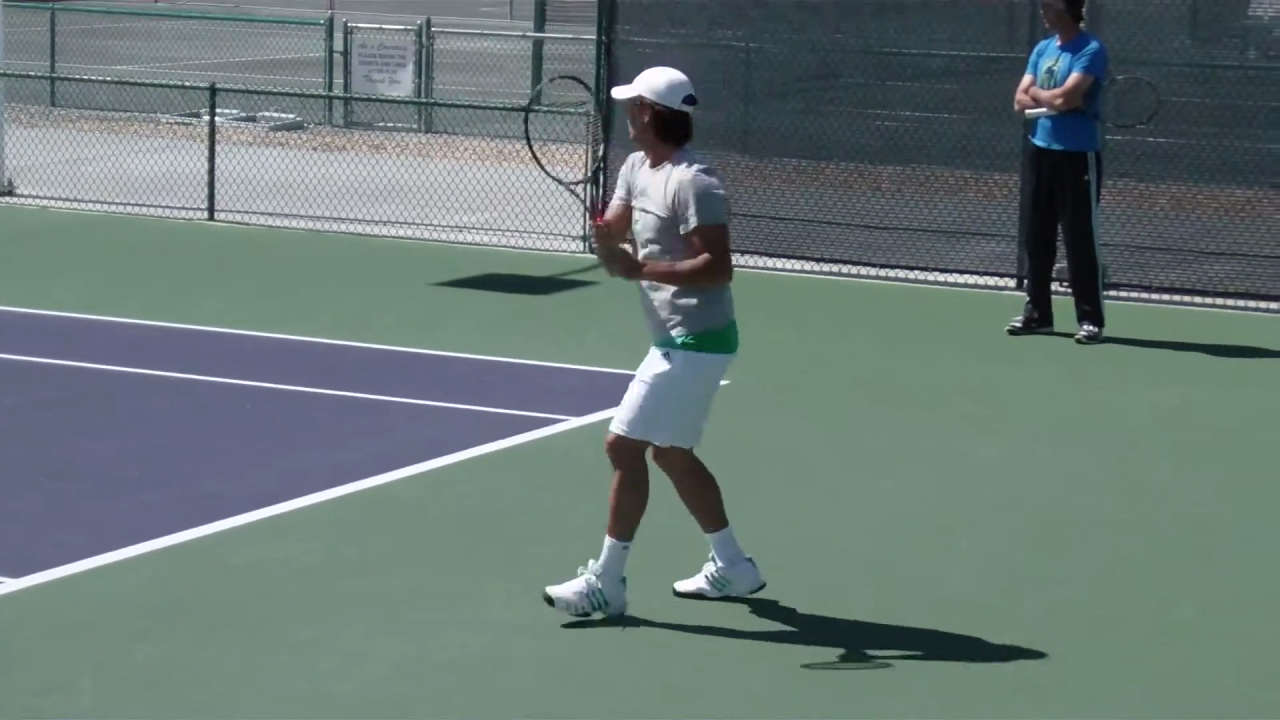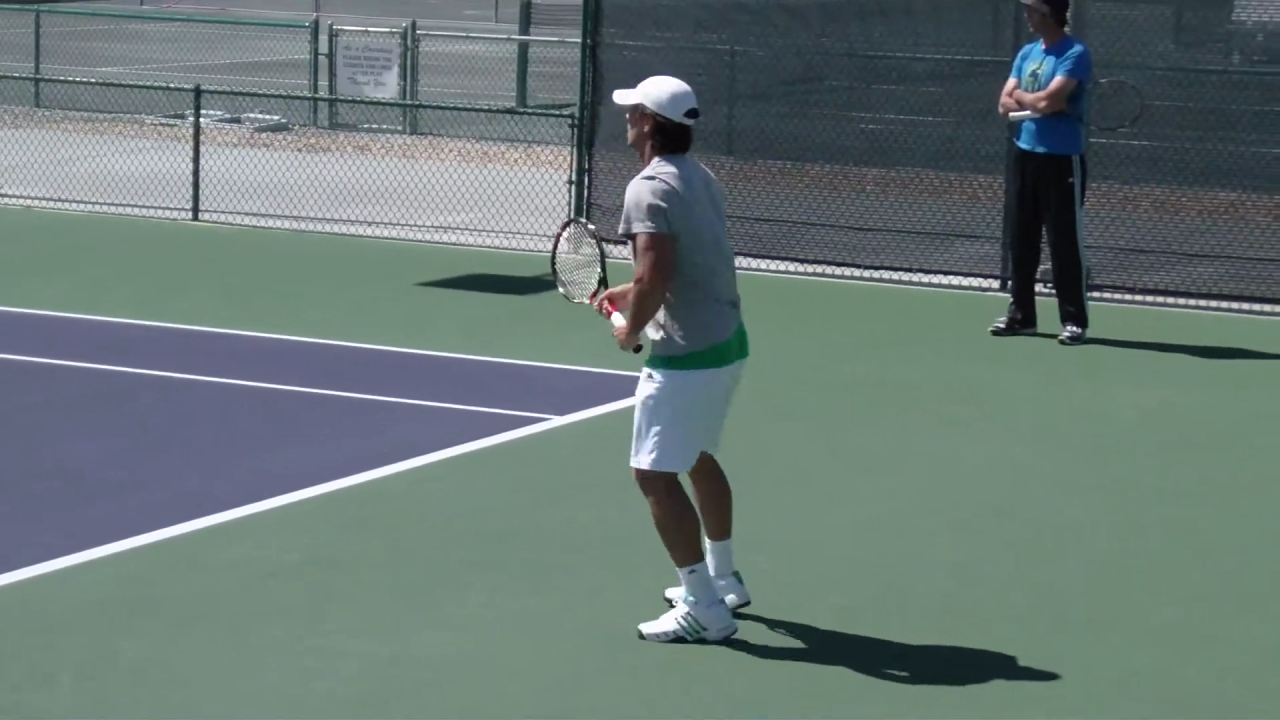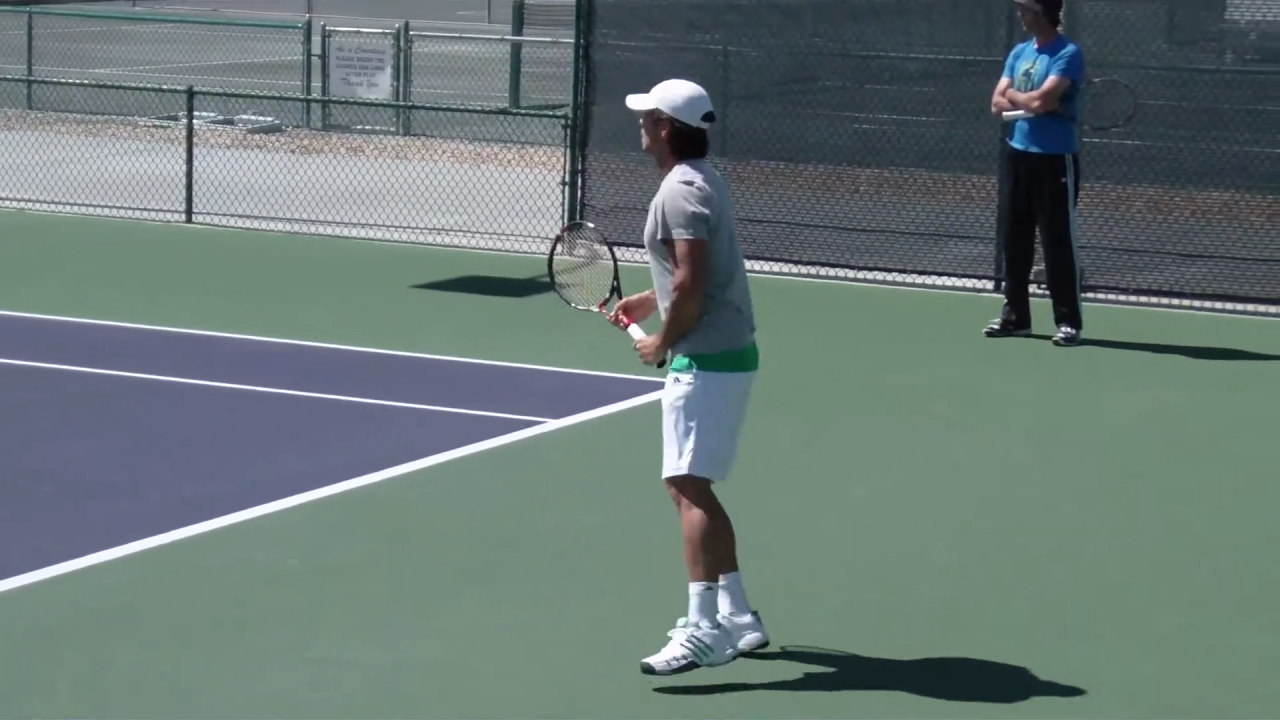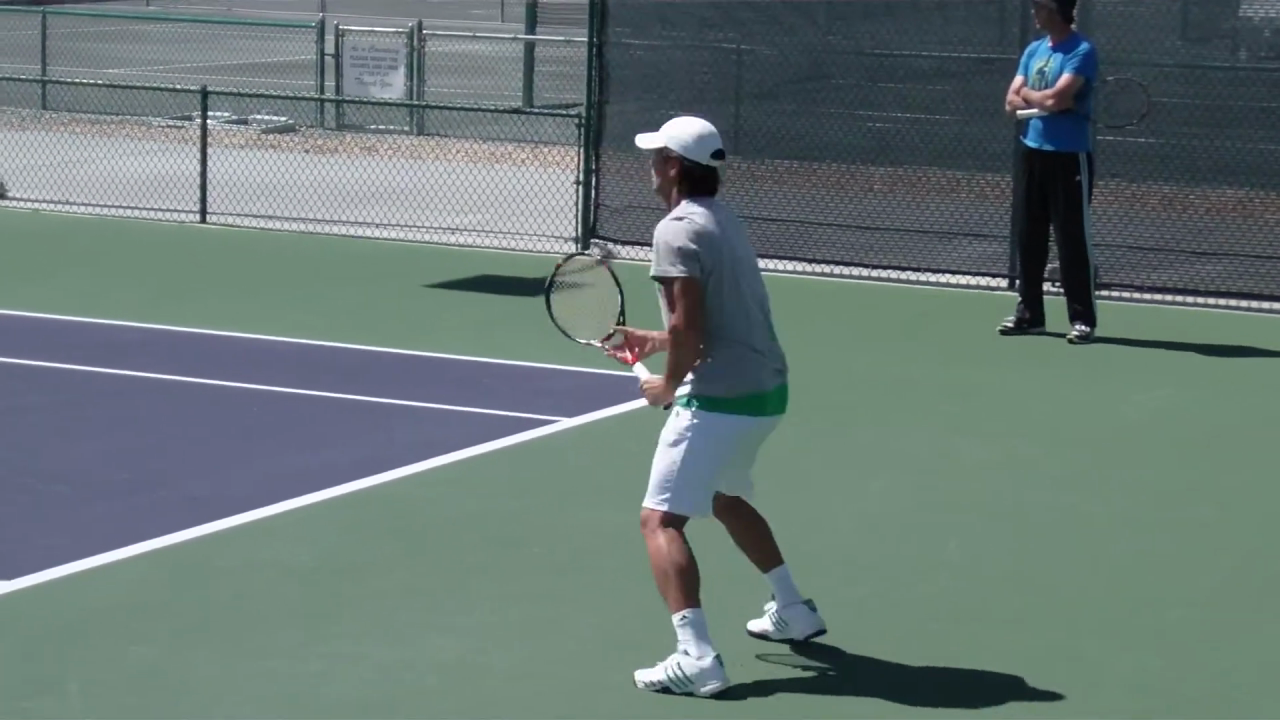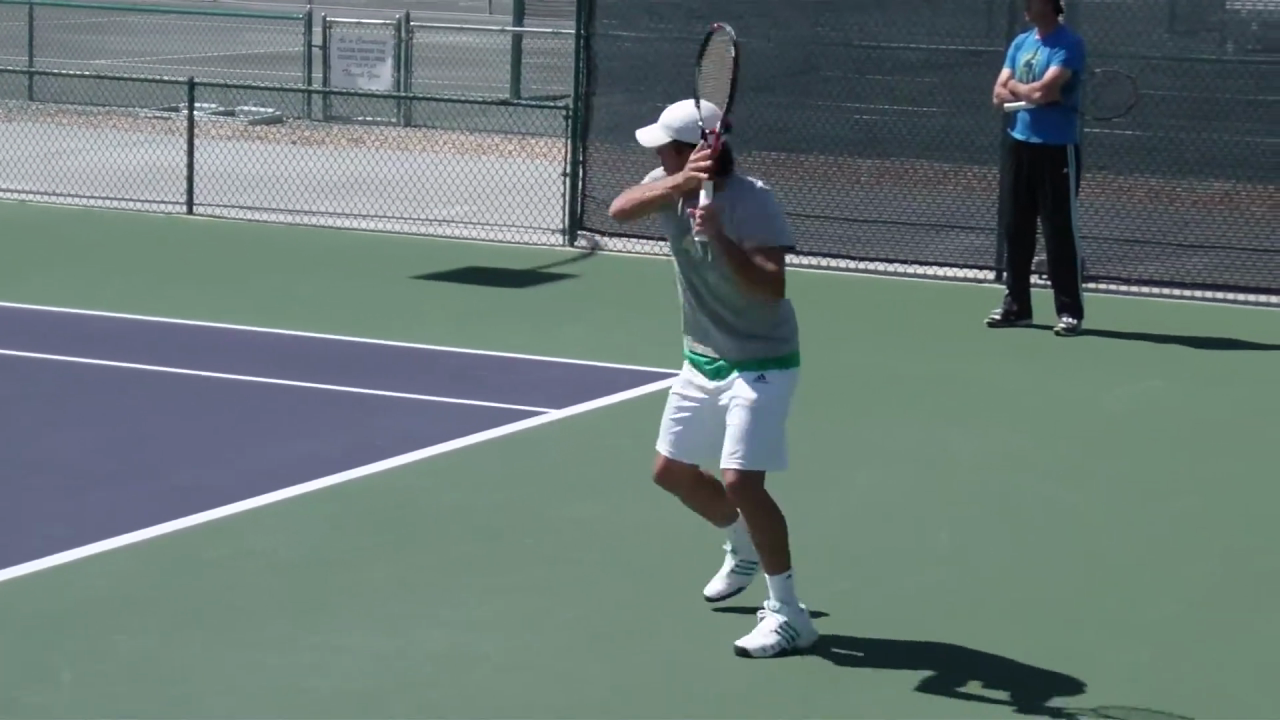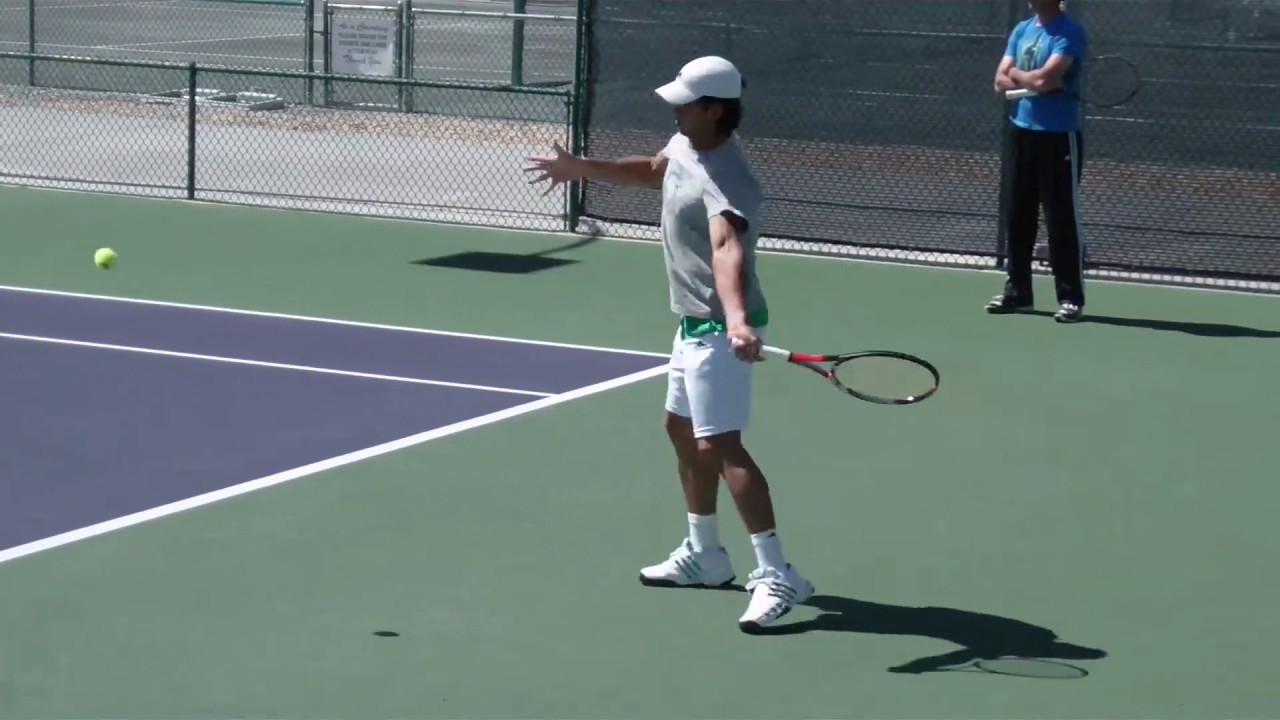
dt=0.4s
person 1, frame 1
left shoulder: (696, 182)
right shoulder: (635, 167)
left elbow: (717, 267)
right elbow: (612, 235)
left wrist: (643, 271)
right wrist: (605, 236)
left hip: (696, 342)
right hip: (684, 338)
left knee: (625, 447)
right knee: (674, 455)
left ankle: (603, 579)
right ankle: (731, 566)
person 1, frame 2
left shoulder: (648, 190)
right shoulder: (700, 177)
left elbow: (654, 279)
left wrist: (632, 330)
right wrist: (628, 295)
left hip: (685, 354)
right hip: (727, 343)
left knee: (654, 476)
right knee: (699, 459)
left ankle: (702, 605)
right ankle: (722, 576)
person 1, frame 3
left shoulder: (680, 190)
right shoulder: (704, 181)
left elbow: (692, 285)
left wrist: (661, 342)
right wrist: (643, 302)
left hip: (706, 361)
right hip: (733, 355)
left knee: (688, 489)
right knee: (699, 489)
left ankle: (704, 627)
right ankle: (736, 615)
person 1, frame 4
left shoulder: (676, 232)
right shoulder: (717, 221)
left elbow: (689, 329)
left wrist: (668, 385)
right wrist: (653, 341)
left hip: (723, 399)
right hip: (763, 391)
left knee: (660, 521)
right knee: (719, 497)
left ankle: (696, 657)
right ankle: (792, 608)
person 1, frame 5
left shoulder: (756, 203)
right shoulder: (666, 184)
left elbow: (769, 287)
right elbow: (622, 208)
left wrist: (720, 241)
right wrist: (682, 180)
left hip: (762, 366)
right hip: (701, 362)
left knee: (740, 481)
right knee: (671, 471)
left ankle: (786, 613)
right ankle: (745, 548)
person 1, frame 6
left shoulder: (723, 179)
right shoulder: (686, 144)
left elbow: (730, 248)
right elbow: (650, 168)
left wrist: (738, 319)
right wrist: (578, 168)
left hip: (717, 326)
right hip: (696, 323)
left knee: (720, 445)
right knee: (683, 431)
left ankle: (777, 577)
right ankle: (703, 553)
person 2, frame 1
left shoulder: (1091, 50)
right shoulder: (1042, 49)
left elbow: (1062, 98)
right elbow: (1020, 100)
left wrist: (1036, 91)
right wrist: (1051, 100)
left hip: (1077, 156)
right hip: (1041, 151)
left knee: (1080, 240)
right knee: (1036, 237)
left ankle: (1091, 319)
right ankle: (1037, 312)
person 2, frame 2
left shoulder: (1075, 54)
right shoulder: (1026, 53)
left elbow: (1047, 100)
right elbow: (1005, 104)
left wrist: (1022, 95)
right wrist: (1037, 104)
left hip: (1061, 160)
right hip: (1025, 154)
left knee: (1065, 242)
right knee: (1021, 239)
left ankle: (1074, 320)
right ankle: (1020, 313)
person 2, frame 3
left shoulder: (1068, 53)
right shoulder: (1019, 52)
left elbow: (1040, 100)
right elbow: (997, 103)
left wrist: (1014, 94)
right wrist: (1031, 103)
left hip: (1055, 159)
right hip: (1018, 154)
left knee: (1059, 242)
right knee: (1014, 238)
left ankle: (1068, 320)
right ankle: (1015, 314)
person 2, frame 4
left shoulder: (1082, 51)
right shoulder: (1033, 50)
left elbow: (1054, 99)
right elbow: (1011, 102)
left wrist: (1027, 93)
right wrist: (1041, 101)
left hip: (1068, 158)
right hip: (1032, 153)
left knee: (1073, 240)
right knee: (1027, 236)
left ankle: (1083, 318)
right ankle: (1029, 312)
person 2, frame 5
left shoulder: (1069, 44)
right shoulder: (1020, 42)
left elbow: (1042, 91)
right elbow: (999, 94)
left wrist: (1015, 86)
right wrist: (1030, 94)
left hip: (1056, 150)
right hip: (1020, 145)
left knee: (1060, 232)
right knee: (1015, 228)
left ankle: (1069, 310)
right ankle: (1016, 304)
person 2, frame 6
left shoulder: (1070, 31)
right shoulder: (1021, 30)
left elbow: (1044, 79)
right elbow: (1001, 81)
left wrist: (1017, 74)
right wrist: (1032, 80)
left hip: (1058, 136)
right hip: (1022, 132)
left knee: (1062, 219)
right knee: (1017, 216)
left ankle: (1070, 297)
right ankle: (1017, 290)
